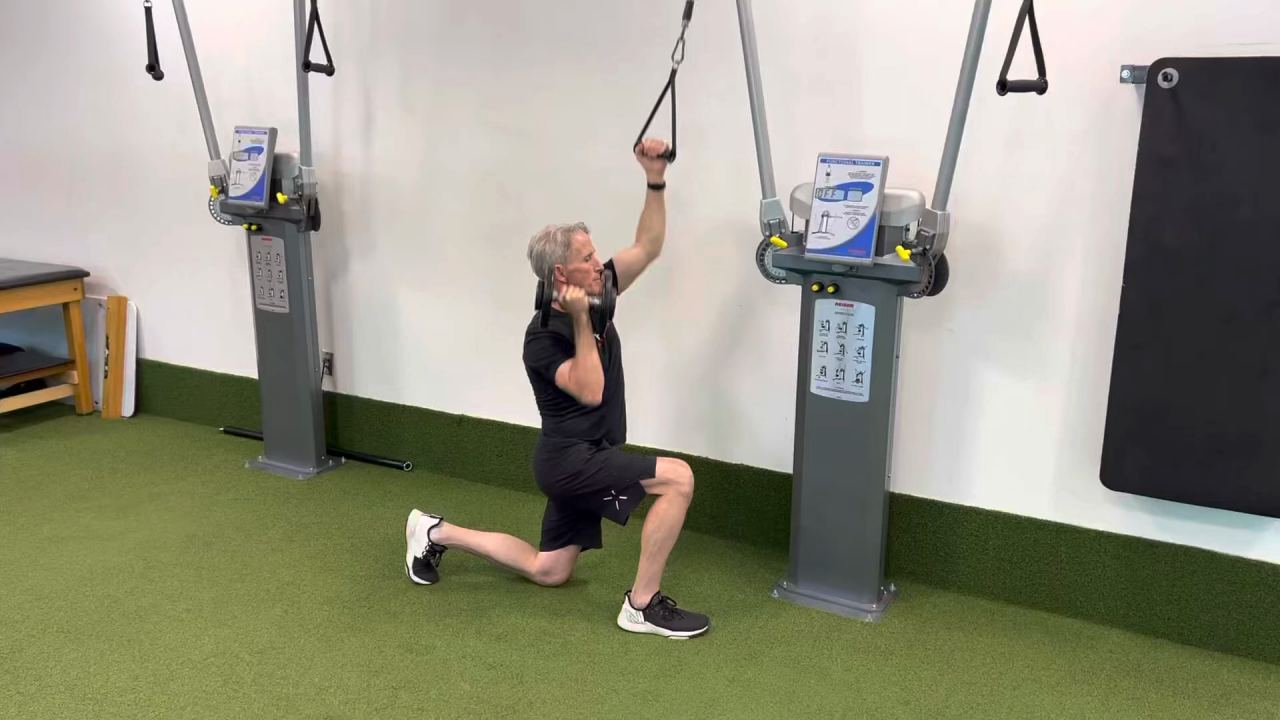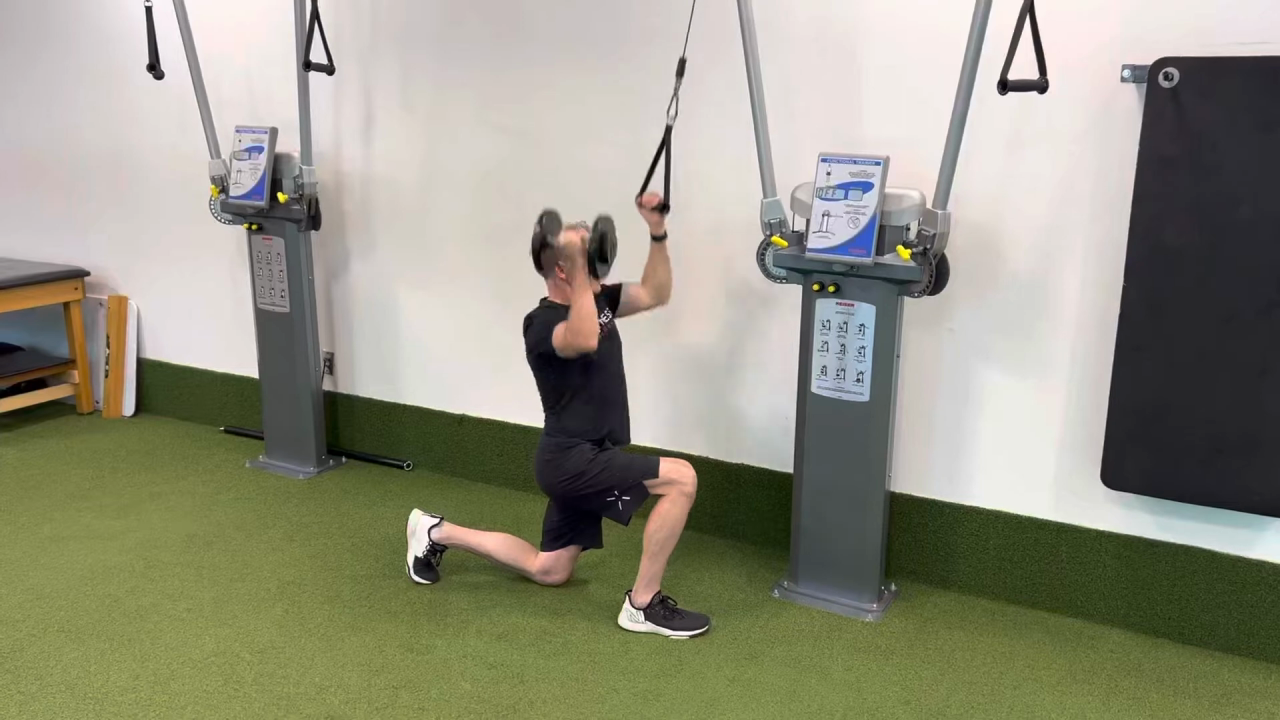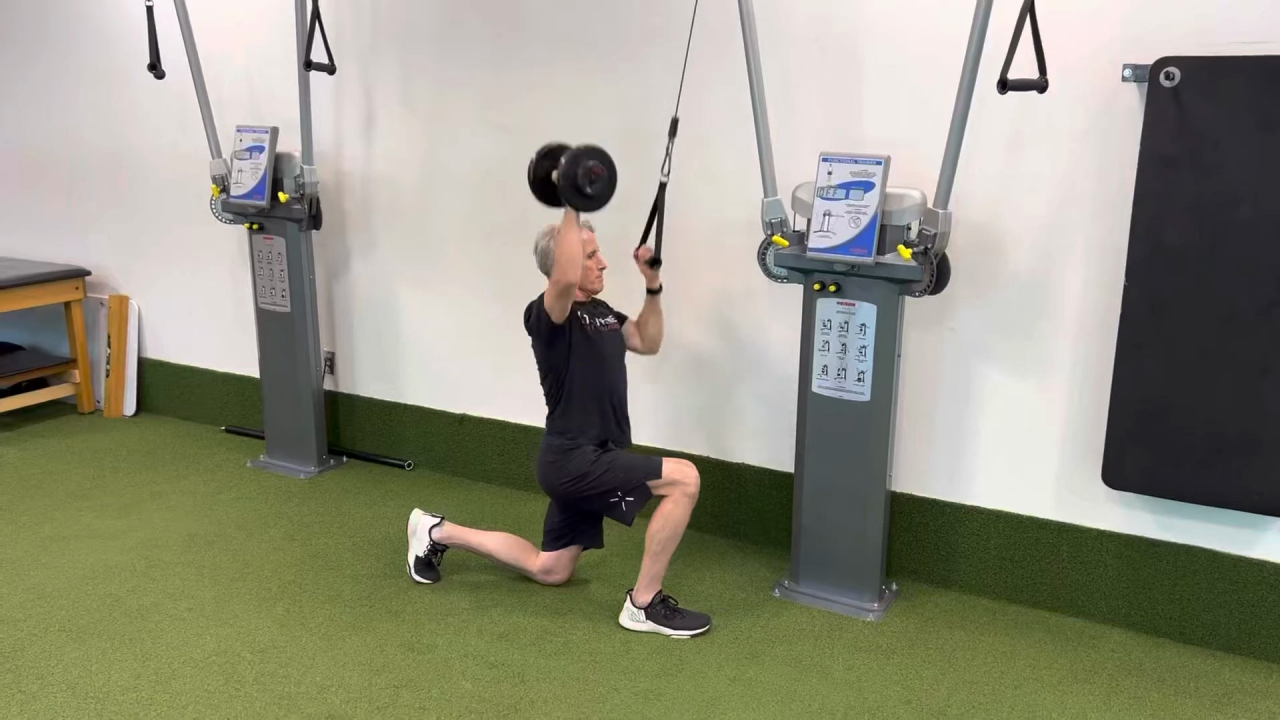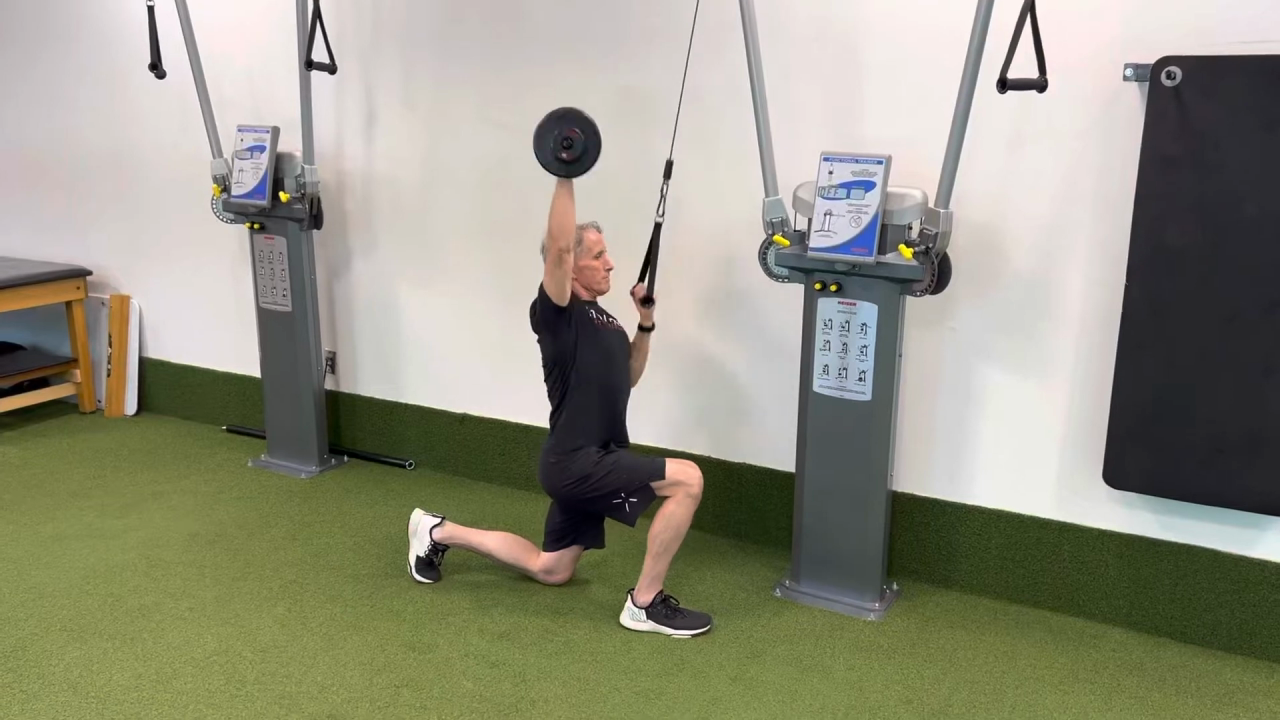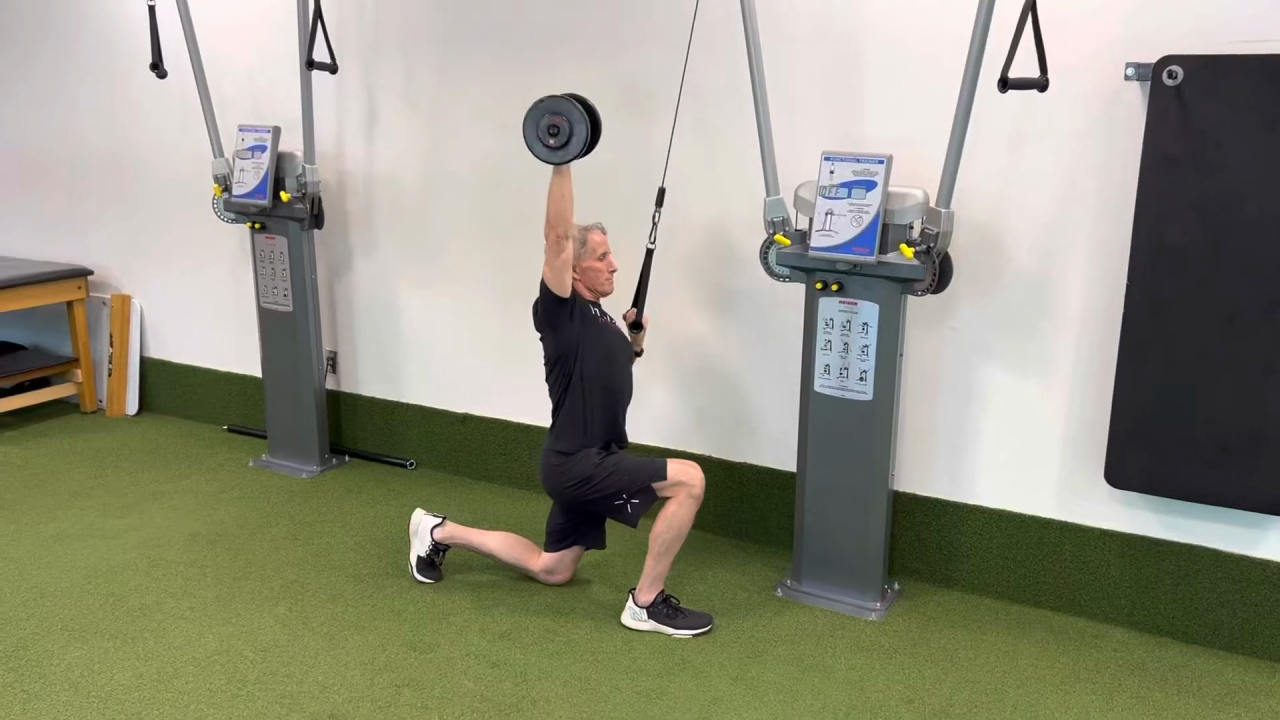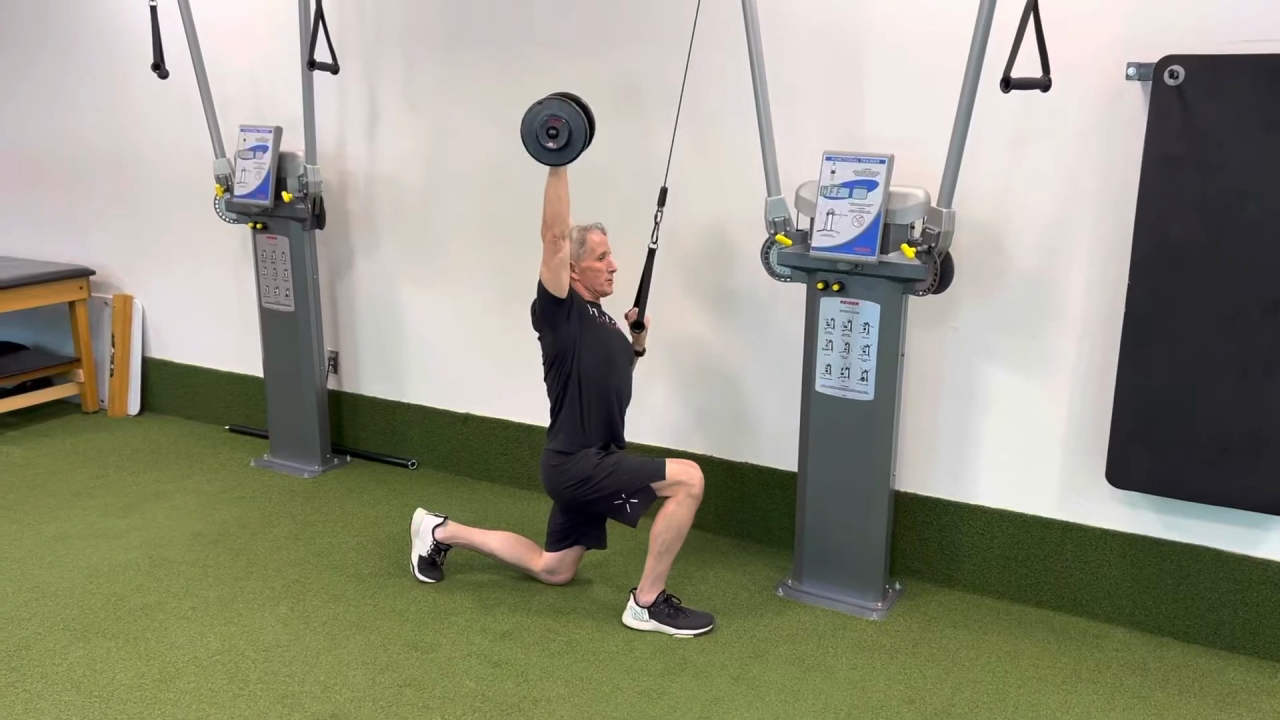
dt=0.2s
person 1, frame 1
left shoulder: (593, 291)
right shoulder: (545, 334)
left elbow: (649, 245)
right elbow: (591, 391)
left wrist: (654, 178)
right wrist: (581, 320)
left hip: (582, 459)
right hip: (571, 460)
left knee: (548, 570)
right knee: (678, 479)
left ankle: (435, 533)
right ankle: (643, 605)
person 1, frame 2
left shoulder: (599, 300)
right shoulder: (541, 322)
left elbow: (657, 293)
right elbow: (585, 339)
left wrist: (656, 227)
right wrist: (577, 259)
left hip: (584, 460)
right hip: (573, 460)
left knee: (548, 570)
right knee: (680, 478)
left ankle: (436, 534)
right ankle: (643, 605)
person 1, frame 3
left shoulder: (598, 312)
right shoulder: (545, 315)
left elbow: (649, 342)
right elbow: (565, 279)
left wrist: (651, 281)
right wrist: (570, 204)
left hip: (587, 459)
right hip: (576, 460)
left knee: (550, 568)
right knee: (684, 478)
left ankle: (437, 533)
right ankle: (645, 604)
person 1, frame 4
left shoulder: (599, 318)
right shoulder: (556, 312)
left elbow: (624, 377)
right elbow: (558, 247)
left wrist: (644, 325)
right wrist: (565, 176)
left hip: (588, 461)
right hip: (578, 462)
left knee: (550, 569)
right knee: (687, 479)
left ankle: (438, 533)
right ankle: (646, 604)
person 1, frame 5
left shoulder: (596, 318)
right shoulder: (560, 309)
right elbow: (557, 235)
left wrist: (635, 344)
right wrist: (561, 161)
left hip: (588, 462)
right hip: (577, 464)
left knee: (550, 569)
right knee: (690, 480)
left ankle: (439, 532)
right ankle: (647, 603)
person 1, frame 6
left shoulder: (598, 319)
right shoulder: (558, 309)
right elbow: (553, 236)
left wrist: (637, 343)
right wrist: (558, 163)
left hip: (589, 461)
right hip: (577, 464)
left knee: (552, 569)
right knee: (688, 479)
left ankle: (440, 532)
right ankle: (648, 603)
